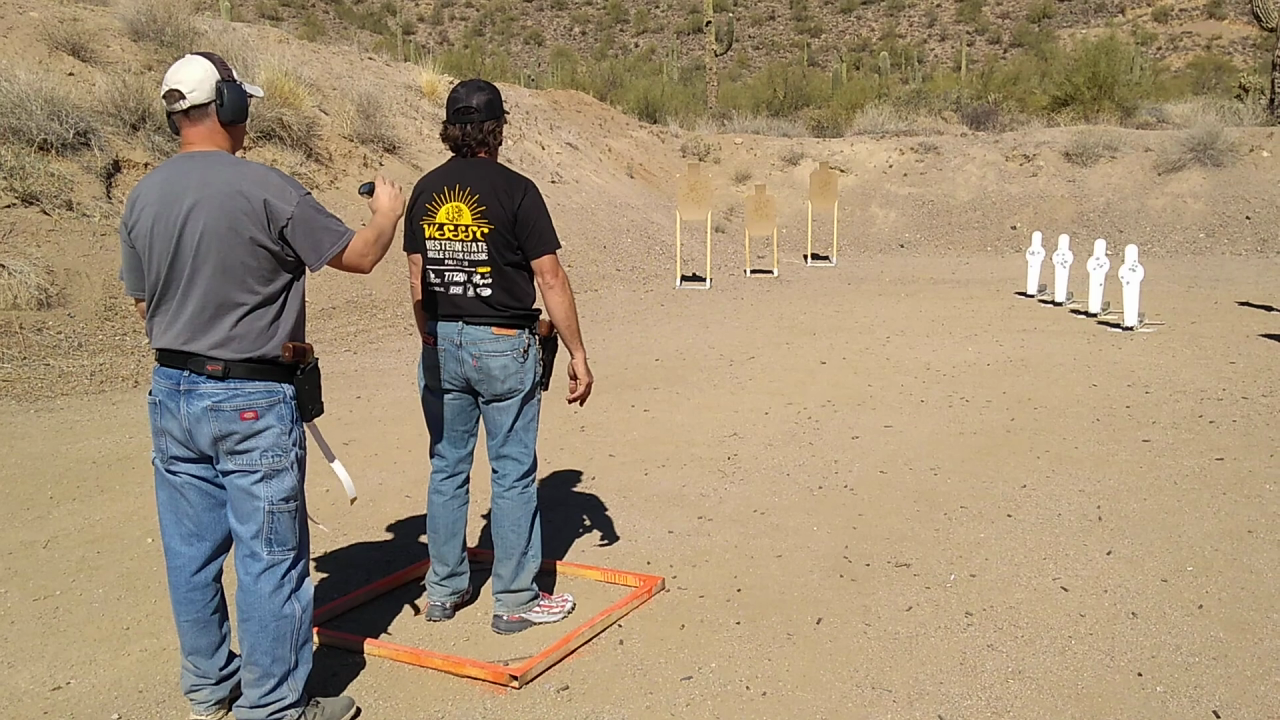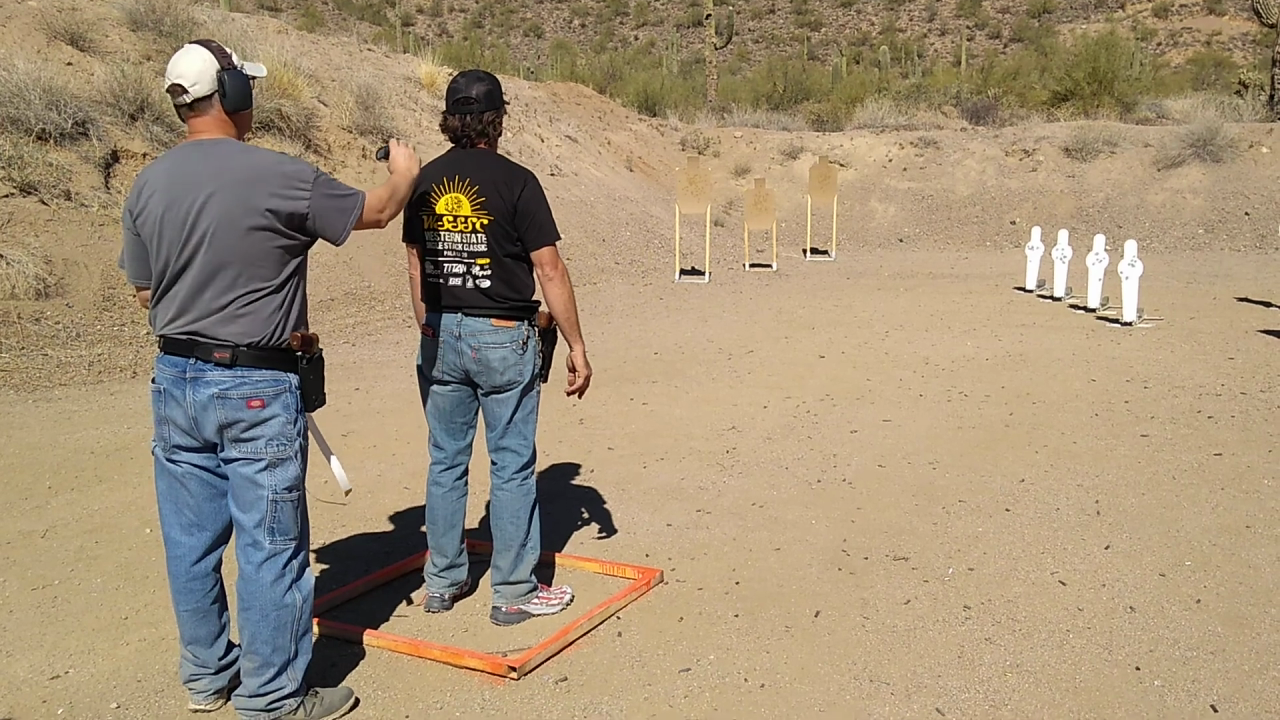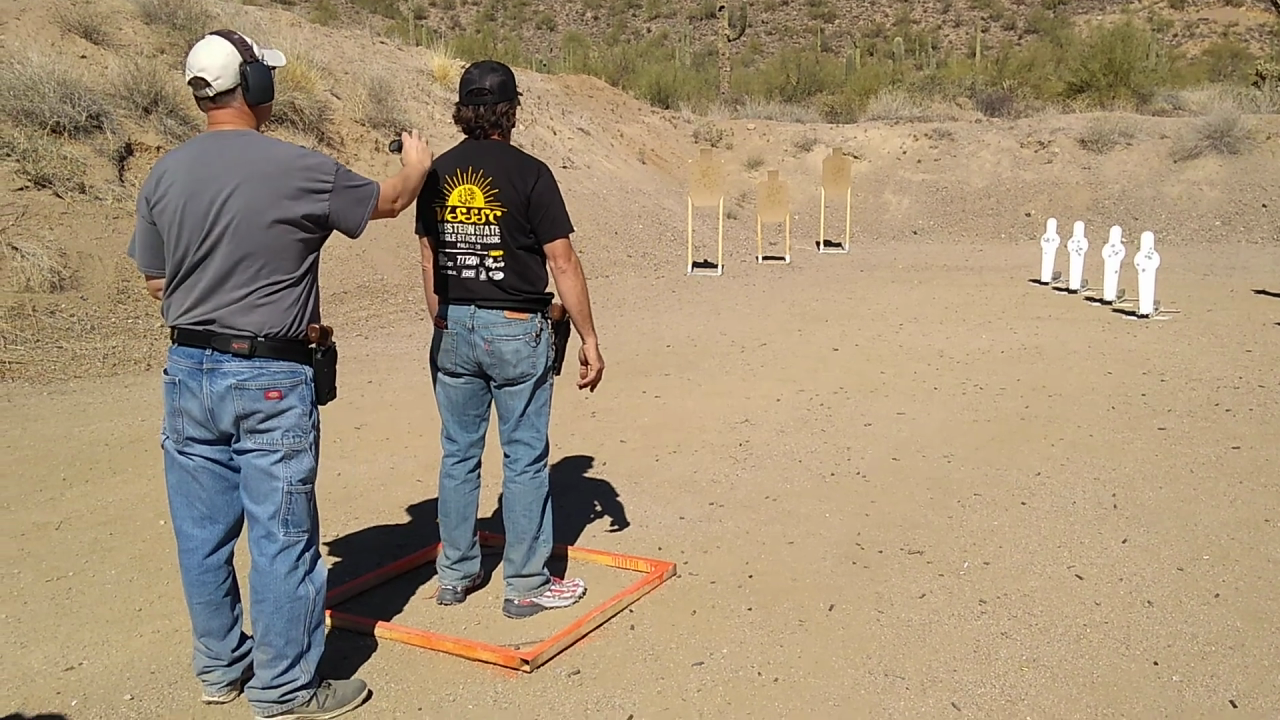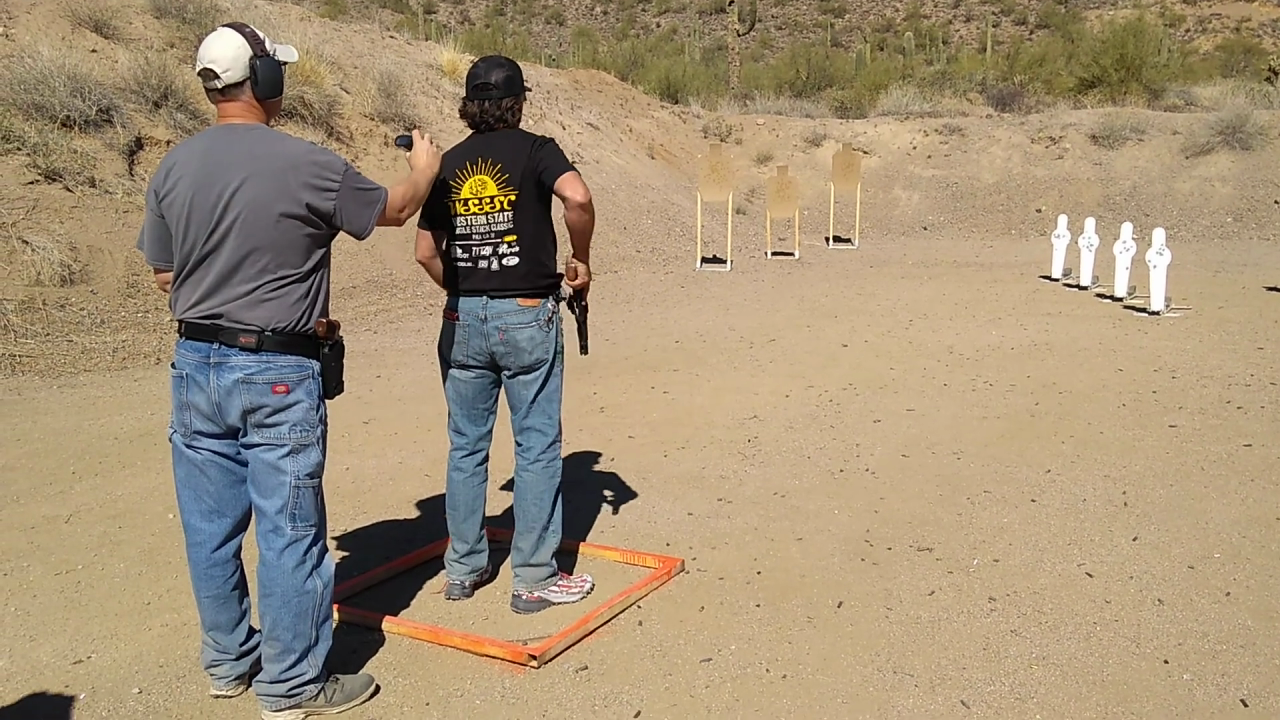
dt=0.7s
person 1, frame 1
left shoulder: (142, 196)
right shoulder: (265, 189)
left elbow: (144, 302)
right elbow: (360, 256)
right wrist: (389, 212)
left hip: (172, 392)
right hip: (252, 401)
left knee: (191, 550)
right knee: (270, 556)
person 1, frame 2
left shoulder: (146, 185)
right shoulder: (278, 177)
left elbow: (144, 292)
right elbow: (375, 211)
right wrist: (404, 173)
left hip: (175, 380)
right hip: (255, 389)
left knee: (191, 539)
right knee: (268, 544)
person 1, frame 3
left shoulder: (164, 174)
right shoulder: (300, 169)
left elbow: (157, 283)
right elbow: (388, 201)
right wrist: (417, 165)
left hip: (189, 371)
right hip: (270, 380)
left knee: (203, 531)
right knee: (282, 537)
person 1, frame 4
left shoulder: (172, 166)
right shoulder: (307, 165)
left elbow: (164, 274)
right elbow: (395, 209)
right wrist: (425, 168)
left hip: (196, 365)
right hip: (278, 374)
left knee: (210, 525)
right knee: (289, 530)
left ankle: (228, 660)
person 2, frame 1
left shoulder: (426, 191)
right shoulder: (515, 190)
left elbow: (417, 276)
right elbow: (551, 279)
right wrist: (578, 354)
left hip: (442, 343)
right hip: (504, 344)
left knee: (446, 469)
right knee: (513, 474)
left ankle: (443, 589)
right ankle: (515, 600)
person 2, frame 2
left shoulder: (424, 181)
right shoulder: (515, 182)
left elbow: (416, 267)
right elbow: (550, 271)
right wrist: (576, 346)
left hip: (442, 336)
right hip: (502, 336)
left knee: (445, 461)
right knee: (511, 466)
left ankle: (442, 581)
right ankle: (514, 592)
person 2, frame 3
left shoulder: (437, 173)
right shoulder: (528, 173)
left elbow: (430, 260)
right elbow: (563, 263)
right wrist: (589, 339)
left hip: (455, 327)
right hip: (516, 328)
left knee: (458, 454)
right knee: (525, 458)
left ankle: (455, 573)
right ankle: (526, 585)
person 2, frame 4
left shoulder: (446, 165)
right shoulder: (535, 150)
left elbow: (426, 252)
right elbow: (578, 197)
right wrist: (581, 258)
left hip: (463, 318)
right hip: (526, 317)
left knee: (466, 446)
right knee: (536, 447)
left ankle: (464, 568)
right ankle: (533, 579)
